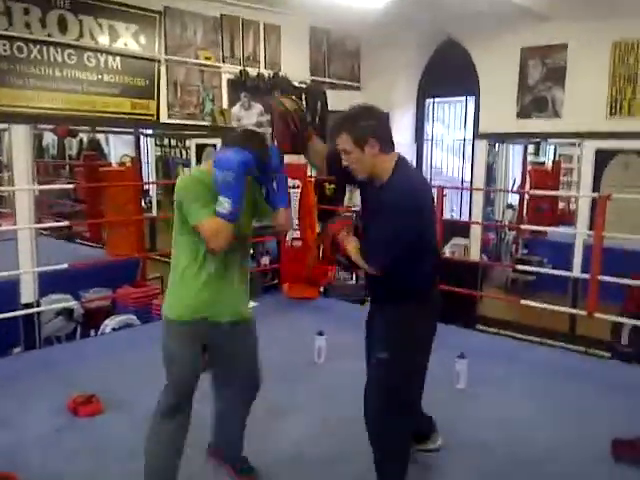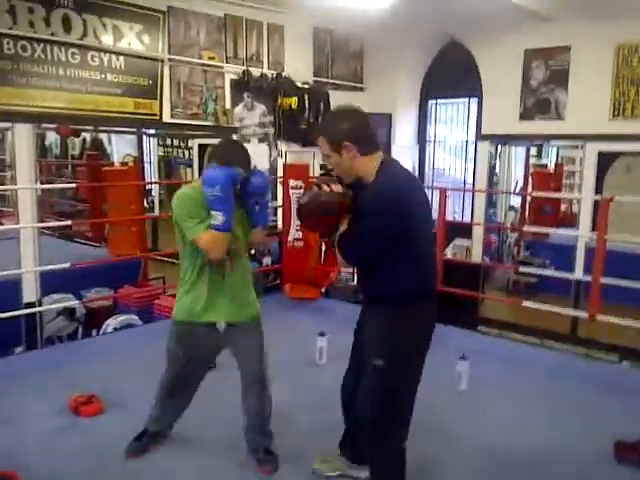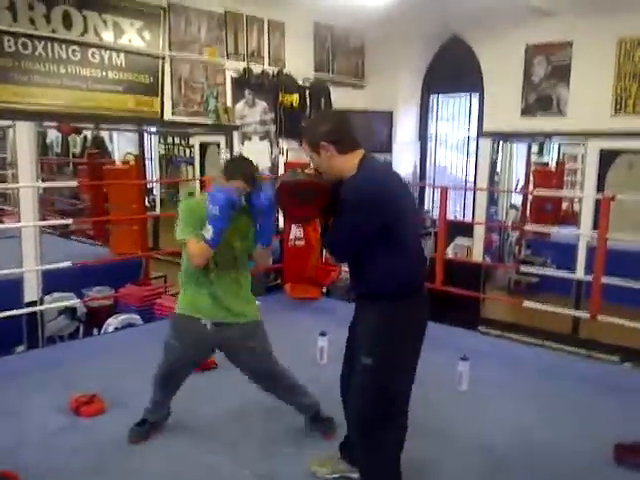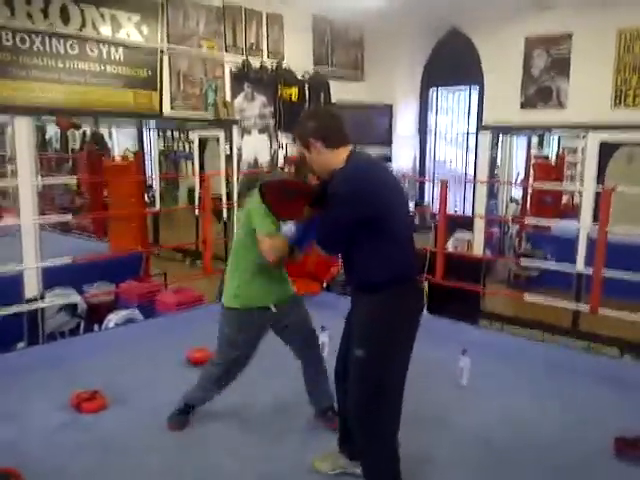
dt=0.3s
person 1, frame 1
left shoulder: (403, 194)
right shoulder: (380, 172)
left elbow: (373, 261)
right elbow: (332, 167)
left wrist: (345, 236)
right wrist: (313, 146)
left hip: (407, 308)
right hip: (389, 300)
left knee: (384, 401)
right knee: (392, 385)
right ankle: (422, 433)
person 1, frame 2
left shoulder: (388, 194)
right shoulder: (375, 176)
left elbow: (351, 253)
right elbow: (349, 206)
left wrist: (342, 221)
left hip: (404, 313)
right hip: (380, 304)
left knee: (381, 407)
right knee: (355, 387)
person 1, frame 3
left shoulder: (366, 187)
right shoulder: (365, 175)
left elbow: (337, 249)
right elbow: (339, 209)
left hip: (395, 310)
right hip: (376, 302)
left knee: (375, 405)
right knee: (353, 384)
person 1, frame 4
left shoulder: (353, 180)
right shoulder: (357, 170)
left elbow: (327, 241)
right elbow: (327, 202)
left wrist: (320, 208)
left hip: (389, 300)
right hip: (374, 293)
left knee: (371, 398)
right knee: (348, 376)
person 2, frame 1
left shoulder: (247, 184)
right shoulder: (192, 182)
left elbow: (284, 223)
right elbow: (216, 238)
left wrist: (276, 180)
right wrist: (231, 190)
left hip: (232, 307)
right hip: (188, 309)
left knee: (242, 385)
right knee: (178, 396)
left ankle: (226, 448)
person 2, frame 2
left shoulder: (237, 191)
right shoulder: (186, 198)
left elbow: (258, 240)
right elbow: (214, 250)
left wrist: (256, 200)
right wrist: (223, 202)
left hip: (241, 309)
right hip: (196, 311)
left knee: (255, 381)
right knee: (178, 379)
left ankle: (261, 444)
right ankle: (155, 429)
person 2, frame 3
left shoulder: (250, 210)
right shoulder: (192, 207)
left elbow: (262, 260)
right elbow: (197, 259)
left wrist: (267, 221)
right wrist: (216, 221)
left hip: (239, 312)
right hip: (194, 310)
left knee: (267, 372)
right knee: (171, 369)
left ankle: (311, 411)
right ankle: (154, 416)
person 2, frame 4
right shoulder: (262, 201)
right elbow: (270, 253)
left hip: (278, 294)
right hip: (244, 298)
left knee: (309, 346)
right knee: (228, 360)
left ankle: (324, 405)
right ankle: (189, 403)
